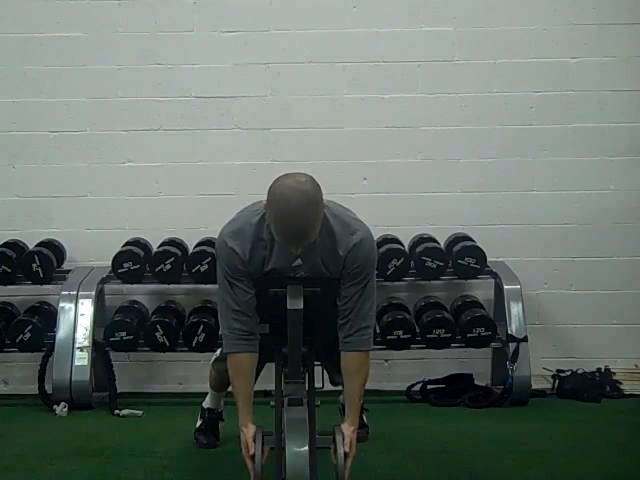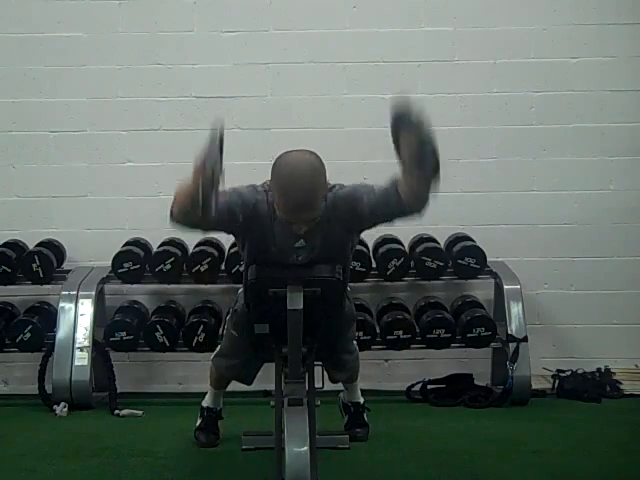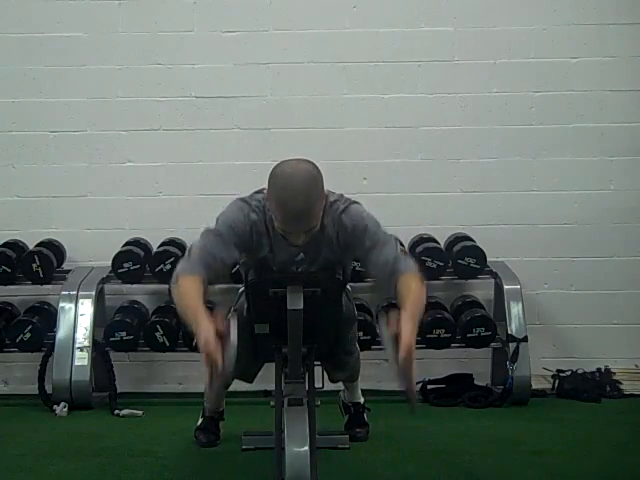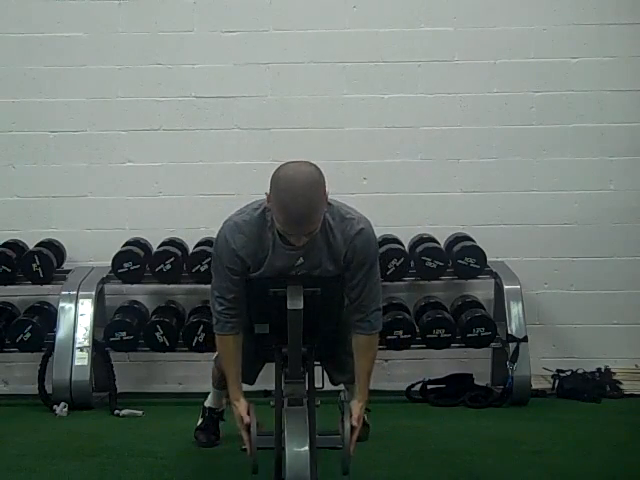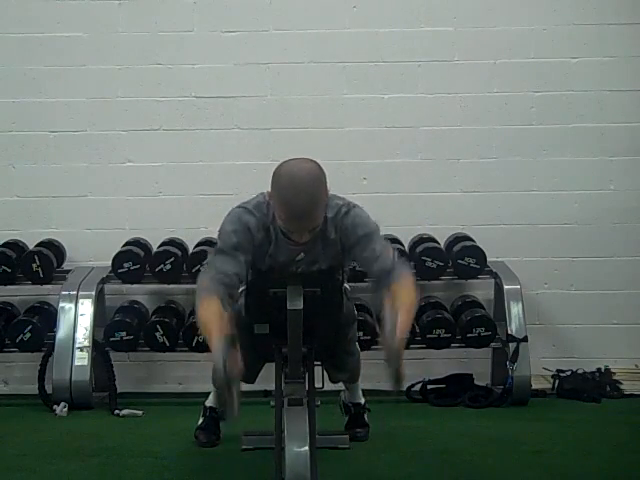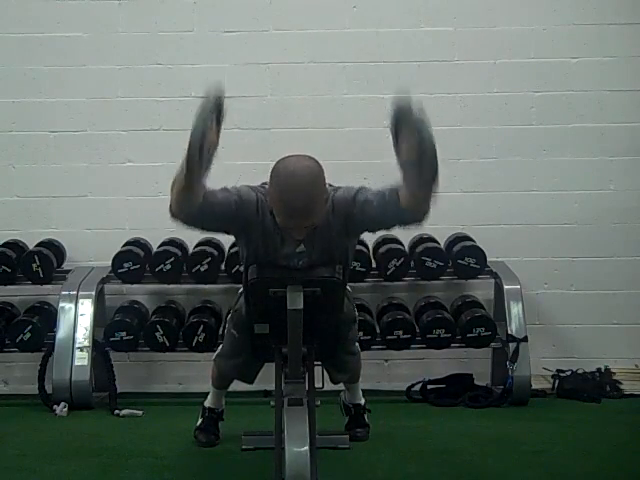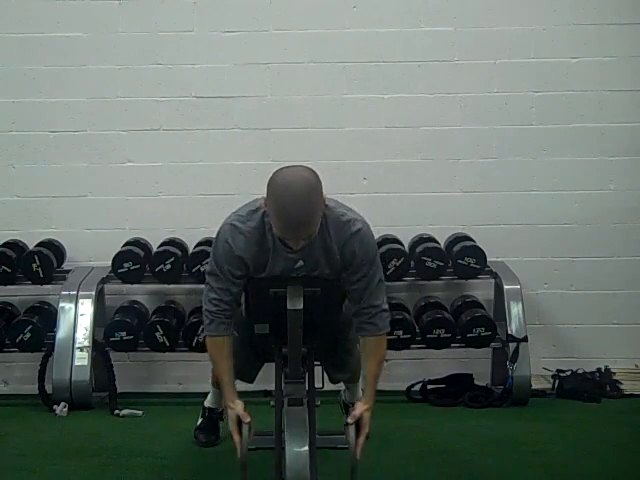
dt=0.7s
person 1, frame 1
left shoulder: (355, 239)
right shoulder: (235, 238)
left elbow: (356, 332)
right elbow: (239, 333)
left wrist: (351, 420)
right wrist: (246, 422)
right hip: (258, 307)
right knee: (228, 357)
left ankle: (348, 405)
right ankle: (211, 407)
person 1, frame 2
left shoulder: (345, 203)
right shoulder: (249, 205)
left elbow: (406, 199)
right elbow: (183, 213)
left wrist: (415, 162)
right wrist: (198, 186)
left knee: (344, 363)
right knee: (229, 361)
left ankle: (352, 400)
right ankle: (211, 405)
person 1, frame 3
left shoulder: (348, 217)
right shoulder: (244, 215)
left elbow: (401, 269)
right elbow: (189, 270)
left wrist: (408, 321)
right wrist: (201, 323)
left knee: (346, 360)
right knee: (228, 357)
left ankle: (353, 401)
right ankle: (213, 406)
person 1, frame 4
left shoulder: (355, 232)
right shoulder: (236, 234)
left elbow: (366, 317)
right elbow: (226, 316)
left wrist: (361, 398)
right wrist: (236, 396)
left knee: (347, 362)
right knee: (230, 360)
left ankle: (348, 397)
right ankle: (213, 405)
person 1, frame 5
left shoulder: (348, 219)
right shoulder: (245, 221)
left elbow: (392, 272)
right elbow: (212, 288)
left wrist: (400, 323)
right wrist: (219, 342)
left knee: (346, 361)
right knee: (232, 360)
left ankle: (354, 400)
right ankle: (213, 406)
person 1, frame 6
left shoulder: (346, 209)
right shoulder: (248, 208)
left elbow: (411, 209)
right elbow: (183, 209)
left wrist: (415, 168)
right wrist: (195, 161)
left knee: (346, 366)
right knee: (230, 365)
left ankle: (354, 401)
right ankle: (213, 406)
person 1, frame 7
left shoulder: (354, 233)
right shoulder: (235, 235)
left elbow: (372, 316)
right elbow: (218, 317)
left wrist: (367, 398)
right wrist: (231, 398)
left knee: (347, 362)
right knee: (231, 358)
left ankle: (350, 399)
right ankle: (212, 406)
